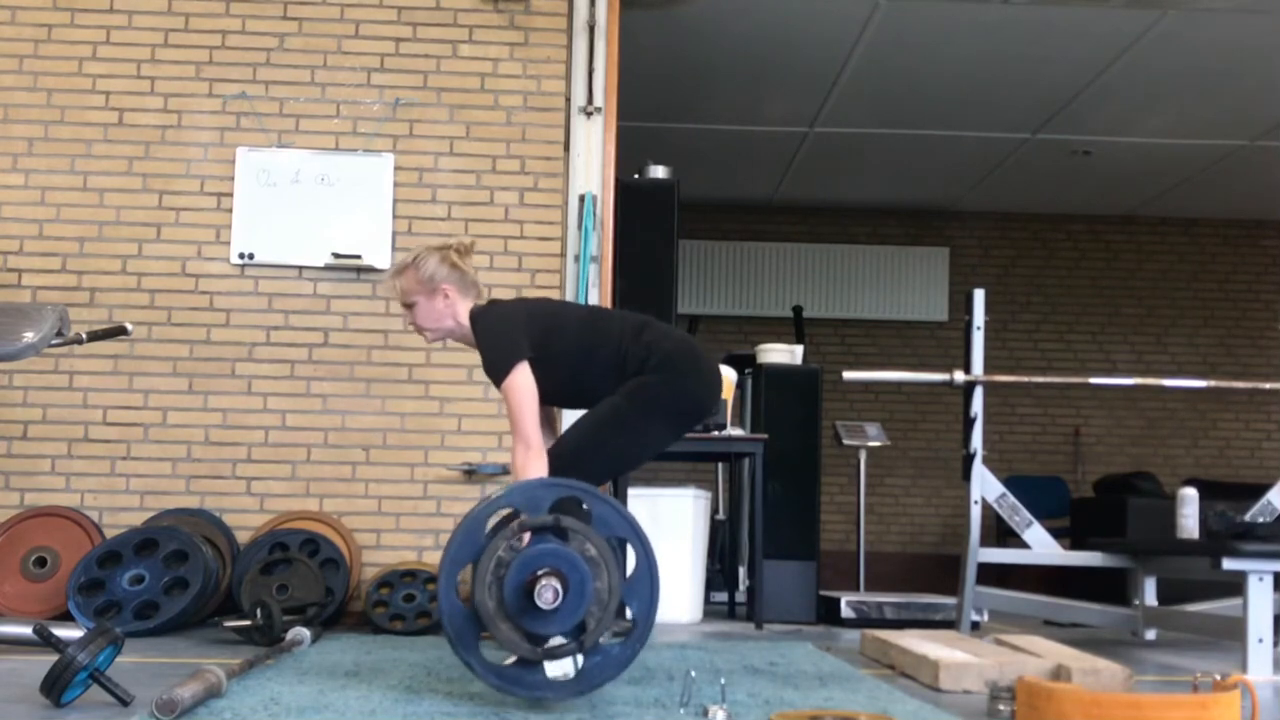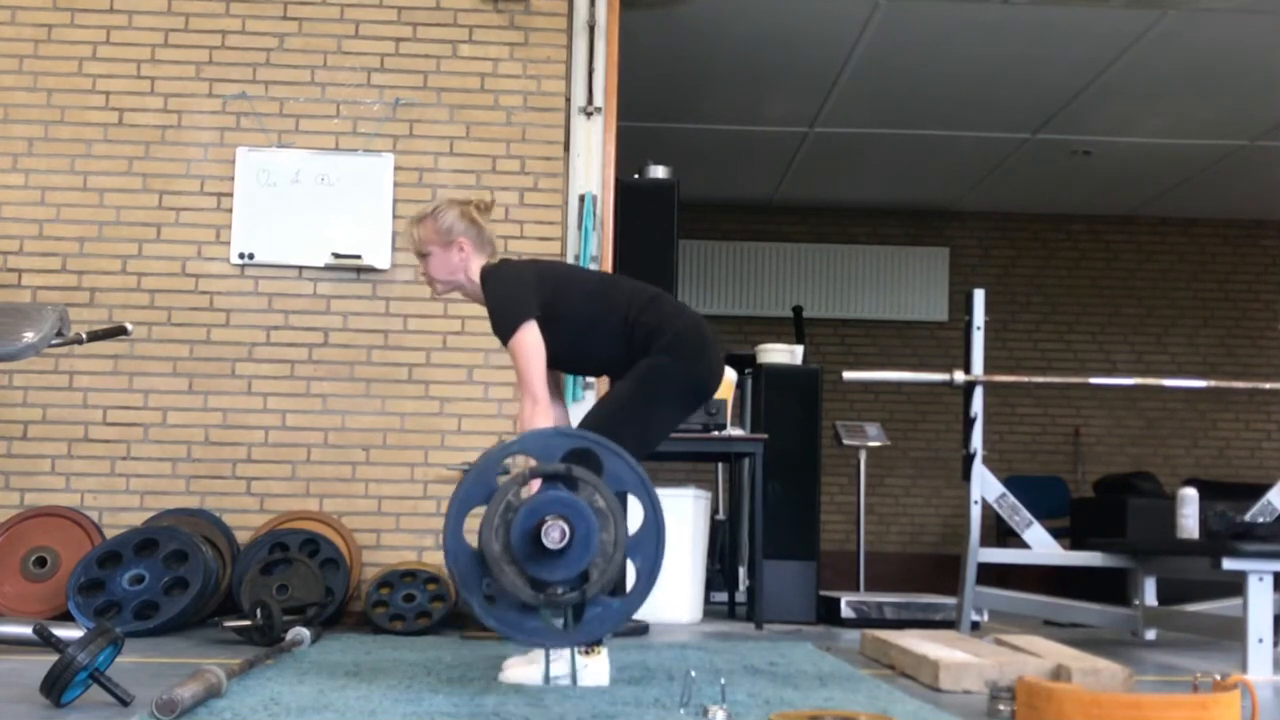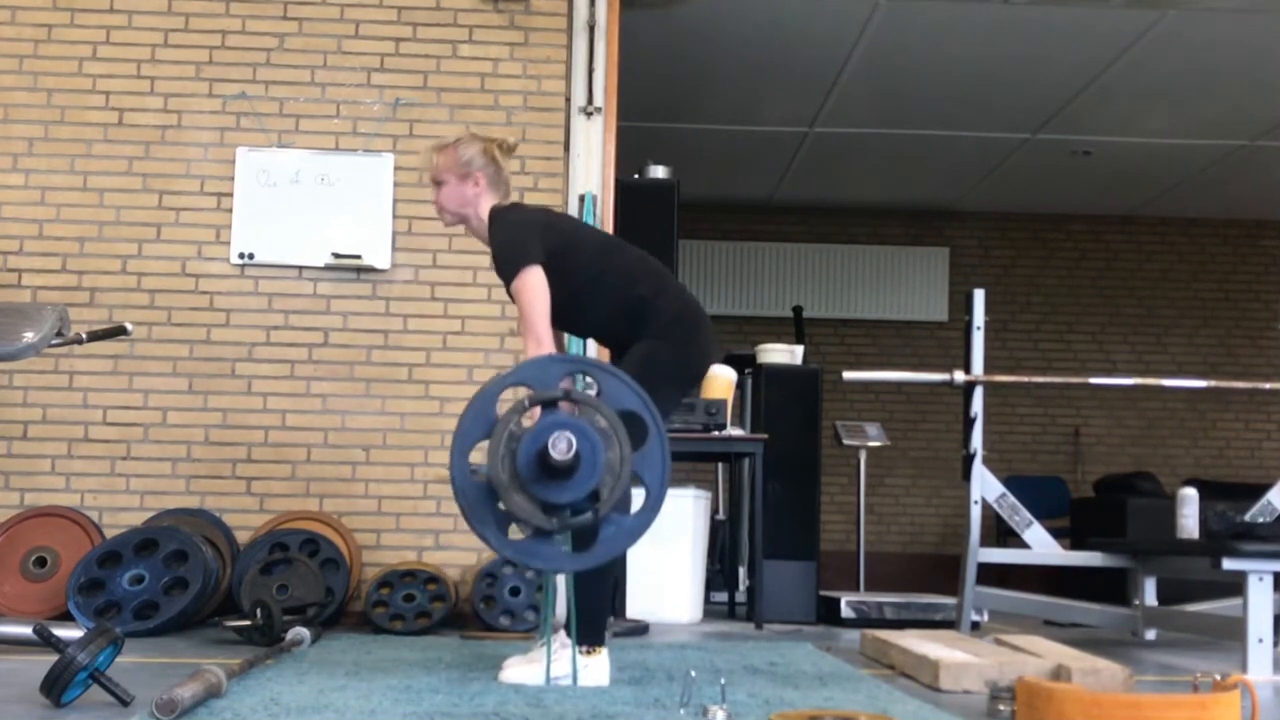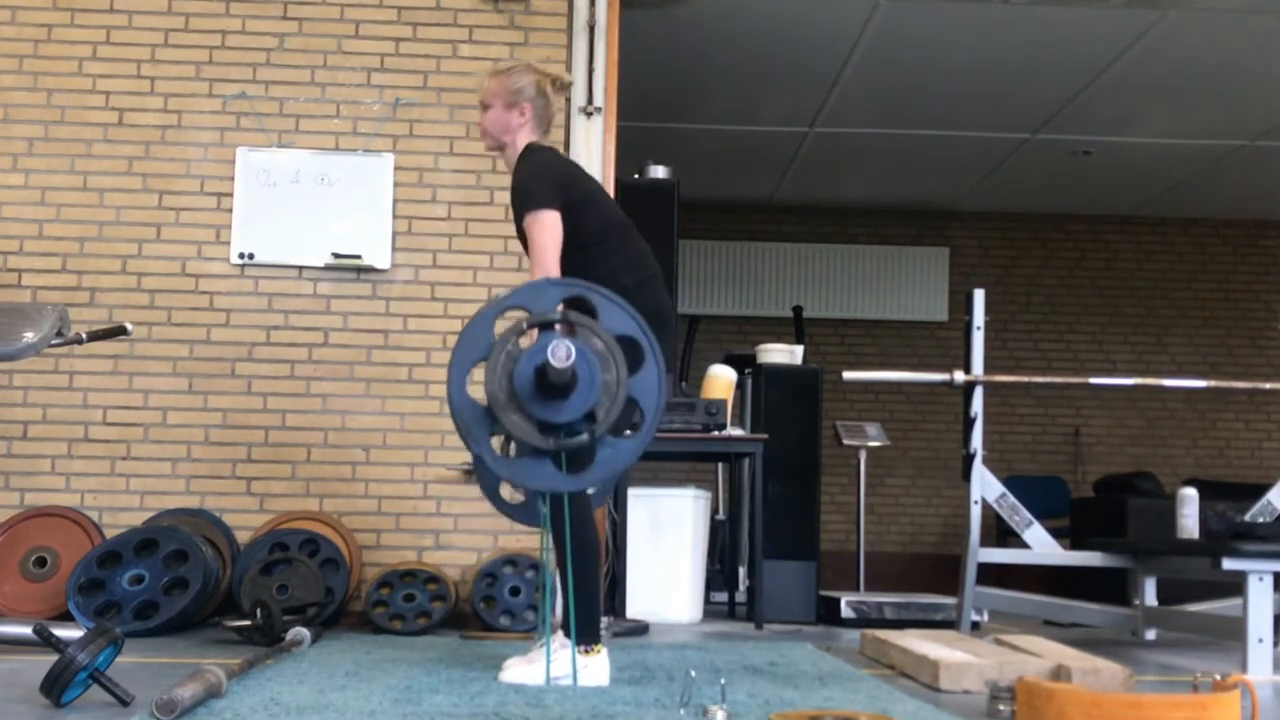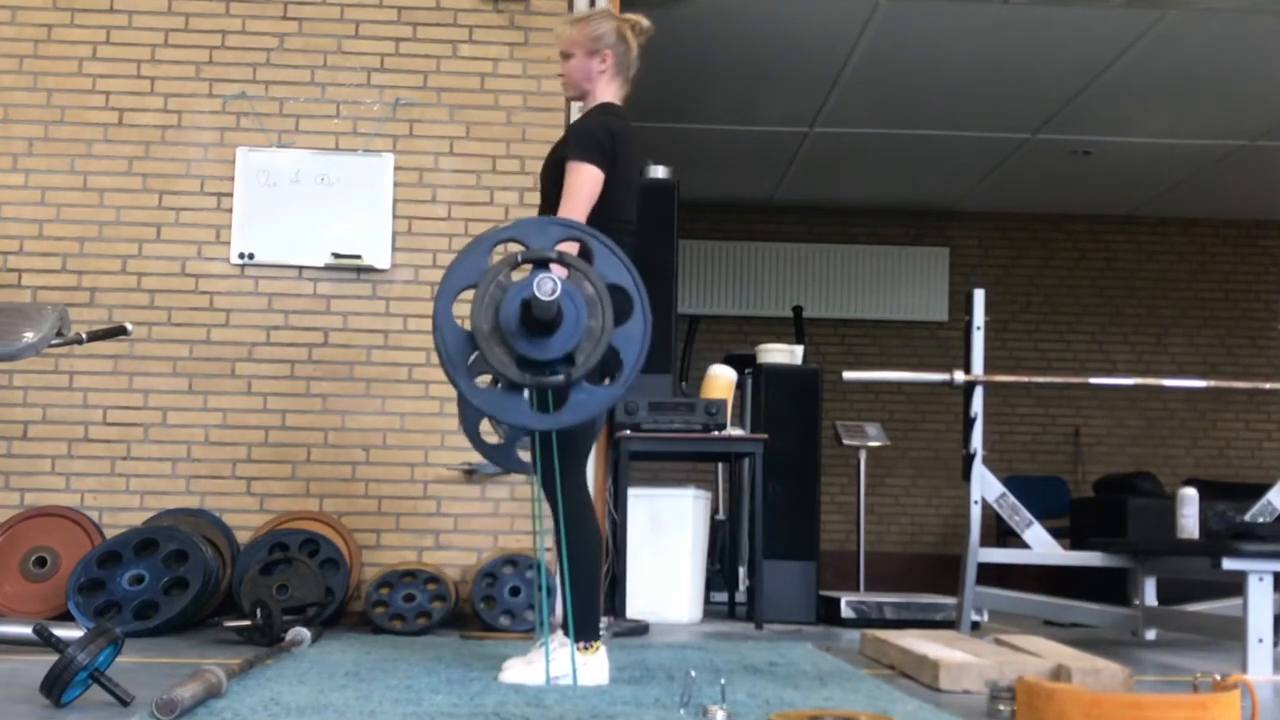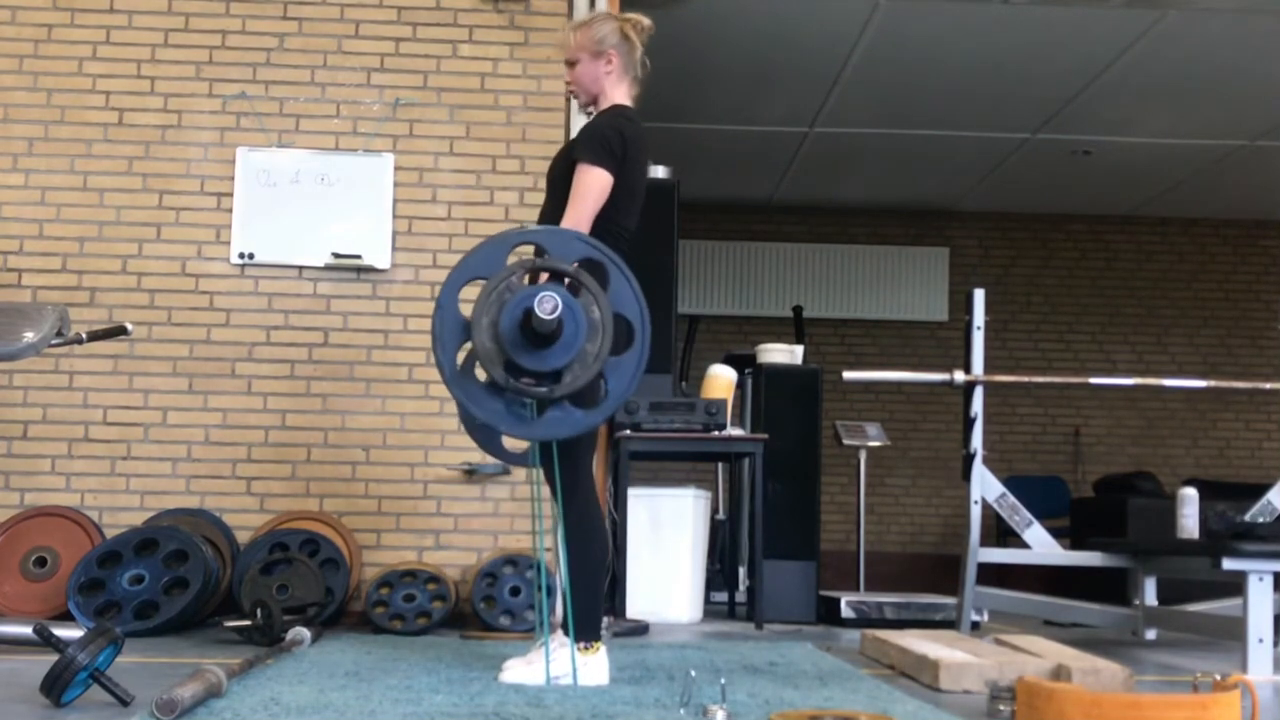
dt=0.4s
person 1, frame 1
left shoulder: (496, 330)
right shoulder: (505, 324)
left elbow: (529, 446)
right elbow: (542, 441)
left hip: (674, 377)
right hip: (680, 376)
left knee: (560, 482)
right knee: (559, 482)
person 1, frame 2
left shoulder: (505, 287)
right shoulder: (516, 284)
left elbow: (536, 403)
right elbow: (550, 400)
left wrist: (536, 485)
left hip: (678, 356)
right hip: (681, 355)
left ankle: (584, 650)
right ankle: (579, 637)
person 1, frame 3
left shoulder: (512, 230)
right shoulder: (521, 228)
left elbow: (538, 343)
right elbow: (551, 342)
left hip: (668, 339)
right hip: (666, 338)
left ankle: (586, 652)
right ankle: (580, 637)
person 1, frame 4
left shoulder: (536, 171)
right shoulder: (546, 170)
left elbow: (546, 281)
right elbow: (559, 281)
left ankle: (584, 651)
right ankle: (578, 637)
person 1, frame 5
left shoulder: (595, 127)
right shoulder: (614, 130)
left elbow: (569, 227)
left knee: (562, 479)
right knee: (561, 477)
left ankle: (584, 649)
right ankle: (578, 636)
person 1, frame 6
left shoulder: (606, 131)
right shoulder: (624, 135)
left elbow: (574, 228)
left knee: (571, 482)
right knee: (569, 480)
left ankle: (585, 648)
right ankle: (579, 634)
